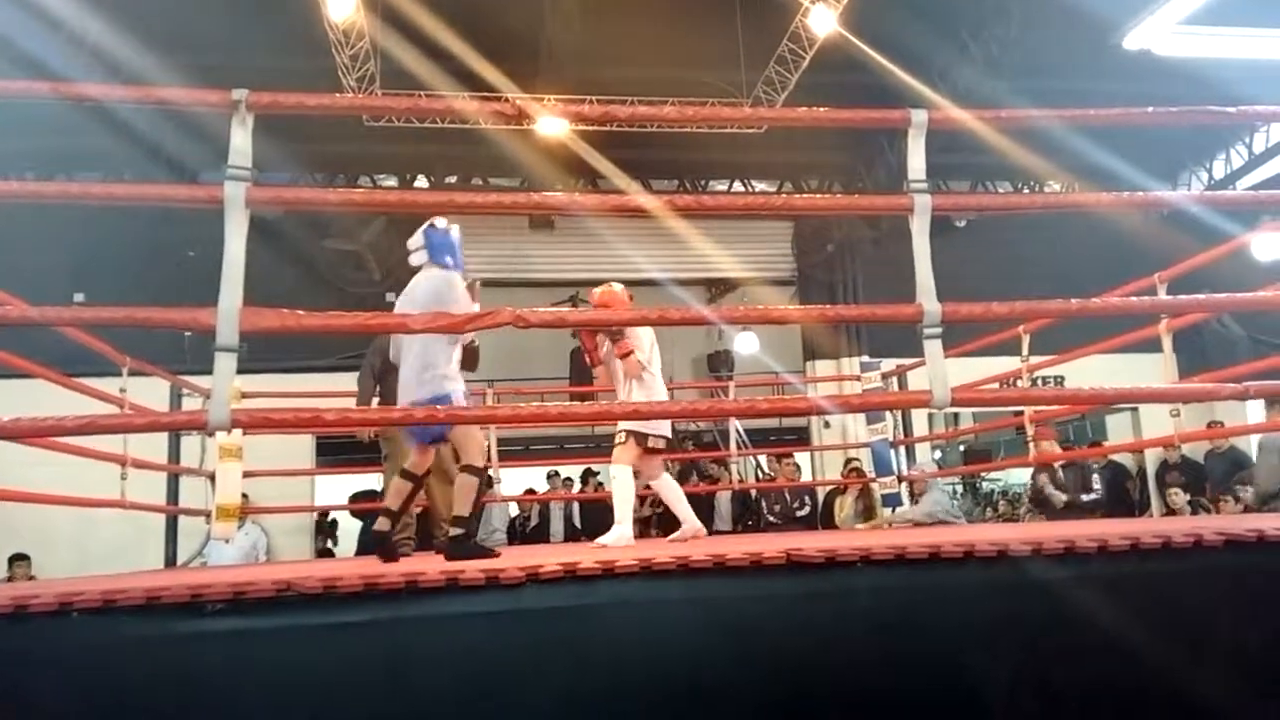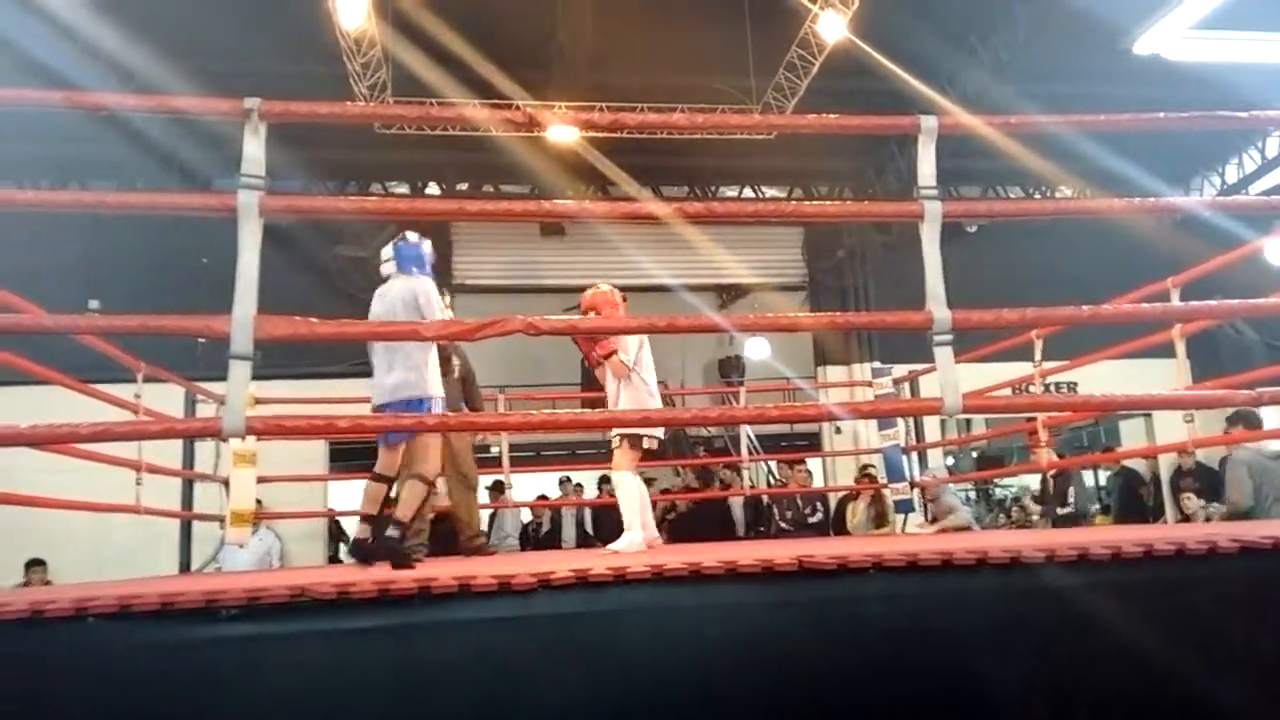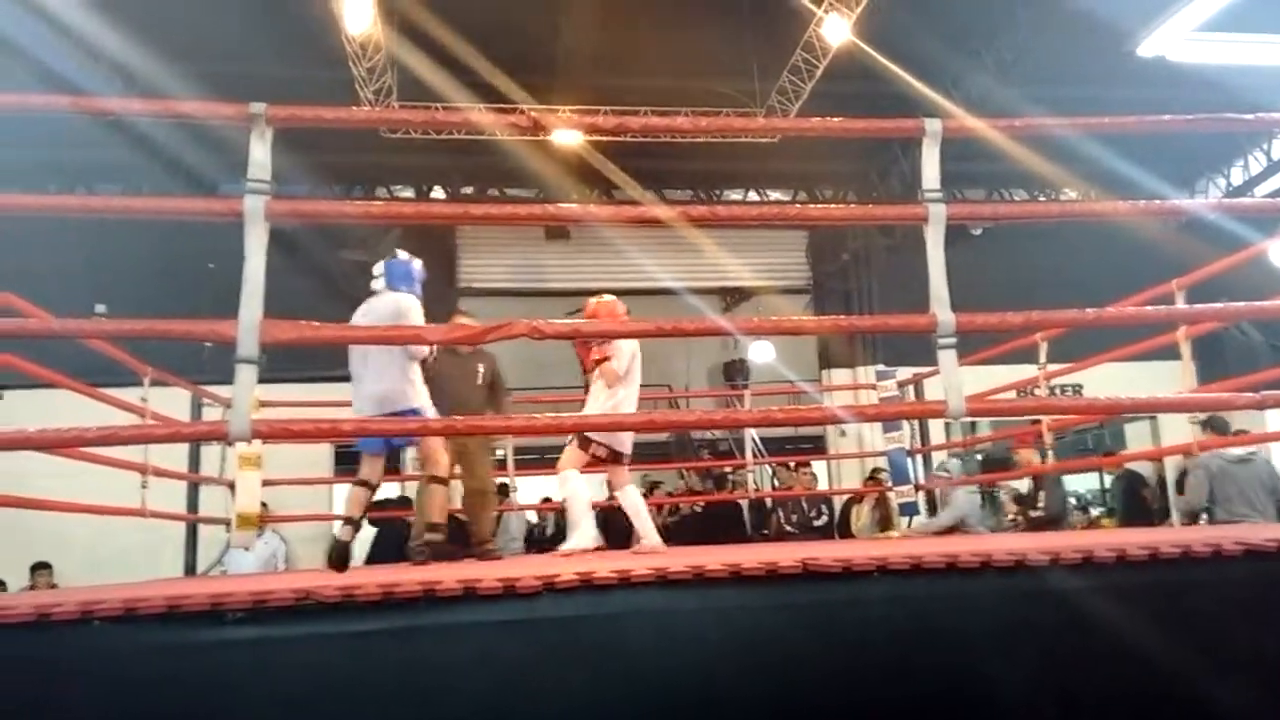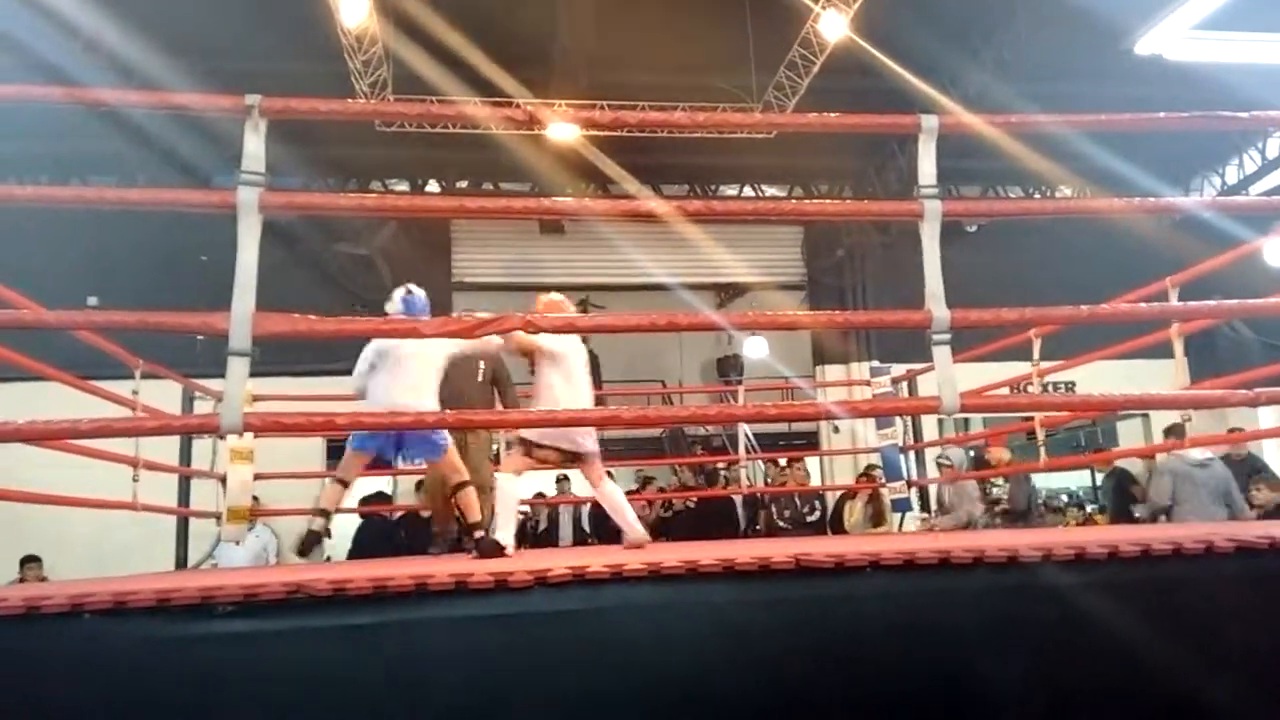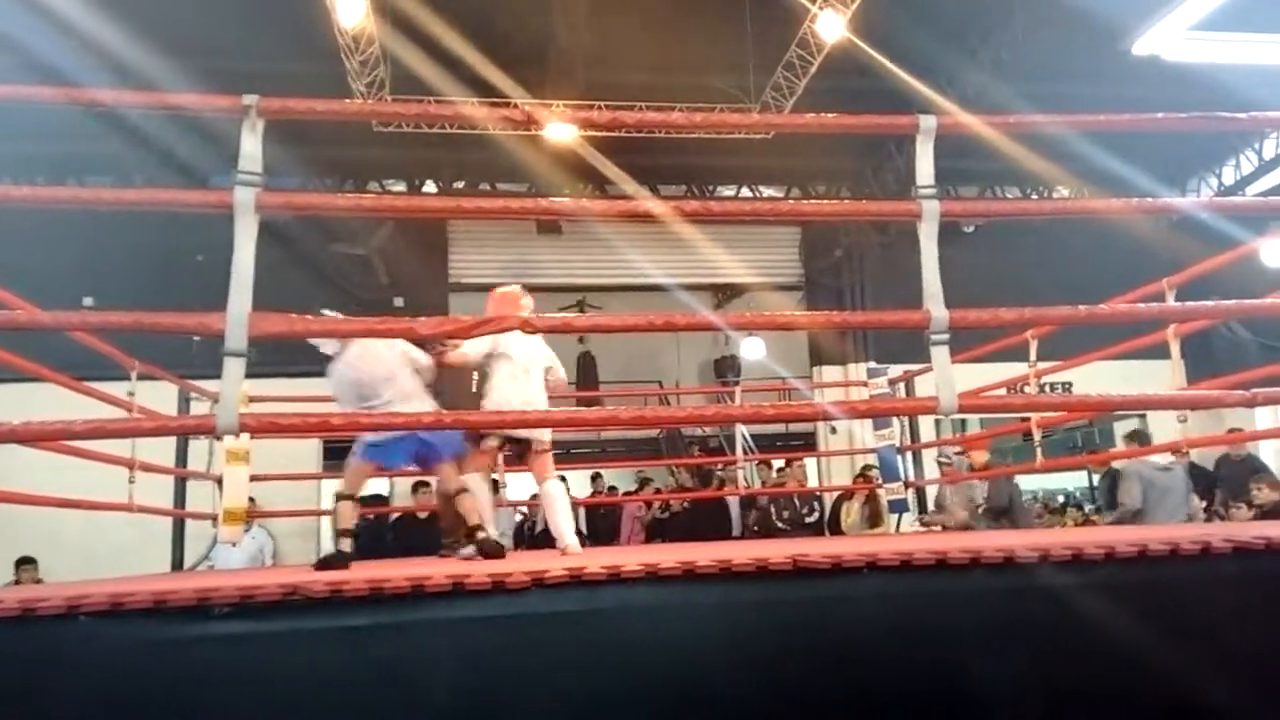
dt=0.3s
person 1, frame 1
left shoulder: (408, 292)
right shoulder: (448, 280)
left elbow: (396, 352)
right elbow: (464, 332)
right wrist: (472, 309)
left hip: (412, 387)
right hip: (438, 384)
left knee: (417, 463)
right knee: (474, 452)
left ankle: (382, 530)
right ankle: (459, 536)
person 1, frame 2
left shoulder: (379, 296)
right shoulder: (422, 287)
right wrist: (446, 314)
left hip: (386, 390)
right hip: (418, 388)
left knee: (386, 465)
right knee: (426, 464)
left ankle: (363, 537)
right ankle: (391, 535)
person 1, frame 3
left shoulder: (361, 312)
right shoulder: (405, 302)
left elbow: (356, 363)
right elbow: (418, 349)
right wrist: (431, 343)
left hip: (368, 401)
right hip: (405, 397)
left knee: (368, 473)
right knee: (438, 463)
left ankle: (343, 541)
right ankle: (433, 538)
person 1, frame 4
left shoulder: (382, 342)
right shoulder: (443, 339)
left elbow: (358, 384)
right elbow: (483, 343)
right wrist: (499, 340)
left hip: (380, 415)
right hip: (420, 415)
left knee: (345, 472)
right knee: (457, 475)
left ankle: (315, 530)
right ankle: (481, 539)
person 1, frame 5
left shoulder: (338, 372)
right shoulder: (385, 340)
right elbow: (425, 365)
left hip: (386, 428)
left knee: (349, 486)
right knee: (452, 483)
left ankle: (344, 550)
right ankle: (483, 540)
person 2, frame 1
left shoulder: (638, 328)
right shoulder: (610, 339)
left elbow: (635, 369)
right elbow: (605, 379)
left wrist: (618, 338)
right wrist: (590, 348)
left knee: (620, 462)
right knee: (653, 473)
left ankle: (622, 530)
right ankle: (691, 523)
person 2, frame 2
right shoulder: (613, 334)
left elbow: (621, 370)
right elbow: (607, 379)
left wrist: (602, 340)
right wrist: (589, 350)
left hip: (637, 410)
right hip: (627, 411)
left knee: (621, 469)
right knee: (627, 472)
left ankle: (633, 533)
right ankle: (648, 531)
person 2, frame 3
left shoulder: (624, 341)
right shoulder: (611, 344)
left elbow: (611, 378)
right elbow: (599, 384)
left wrist: (597, 347)
right wrist: (586, 356)
left hip: (606, 417)
left knee: (567, 467)
right knee: (621, 483)
left ankle: (584, 532)
right ankle: (650, 538)
person 2, frame 4
left shoulder: (552, 337)
right shoulder: (574, 343)
left elbow: (525, 342)
right wrist: (532, 355)
right hip: (580, 422)
left knee: (508, 470)
right knee: (599, 480)
left ankle: (503, 538)
right ankle: (634, 530)
person 2, frame 5
left shoulder: (496, 333)
right shoulder: (537, 342)
left elbow: (459, 357)
right elbow: (560, 379)
left wrist: (440, 355)
left hip: (501, 410)
right hip: (535, 412)
left knee: (473, 471)
right knee: (547, 479)
right ankle: (567, 538)
person 3, frame 1
right shoulder: (386, 341)
right elbow: (368, 376)
right wrist: (363, 410)
left knee: (443, 475)
left ankle: (446, 534)
right ankle: (402, 538)
person 3, frame 2
left shoulder: (456, 352)
left elbow: (471, 387)
left wrist: (481, 416)
left hip: (453, 428)
left knee: (465, 481)
left ankle: (472, 538)
person 3, frame 3
left shoulder: (486, 359)
right shoulder: (436, 357)
left elbow: (499, 392)
left wrist: (501, 417)
left hip: (476, 435)
left knee: (482, 488)
left ankle: (483, 543)
person 3, frame 4
left shoulder: (491, 357)
left elbow: (506, 388)
left hip: (479, 431)
left knee: (480, 483)
right knee: (438, 483)
right ankle: (443, 535)
person 3, frame 5
left shoulder: (482, 365)
right shoulder: (435, 364)
left elbow: (496, 399)
right elbow: (424, 398)
left wrist: (496, 427)
left hip: (475, 437)
right hip: (444, 437)
left knee: (475, 487)
right knee: (447, 490)
left ankle: (473, 536)
right ankle: (452, 540)
